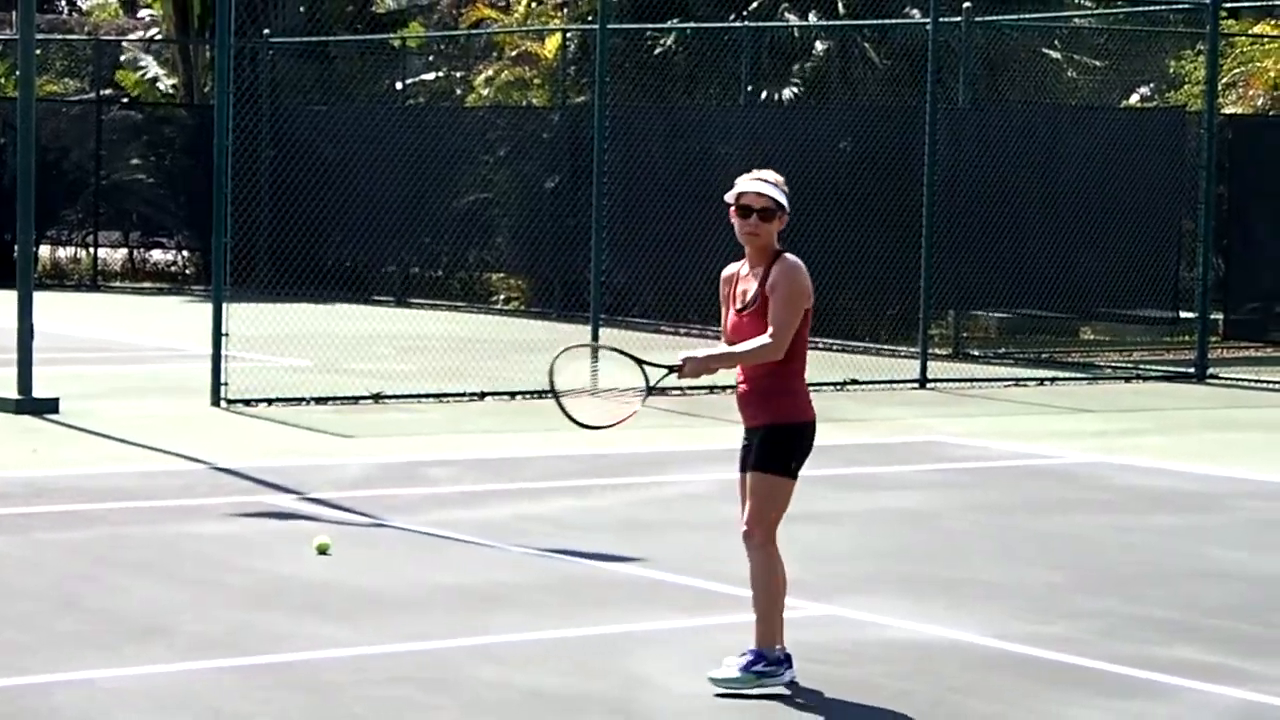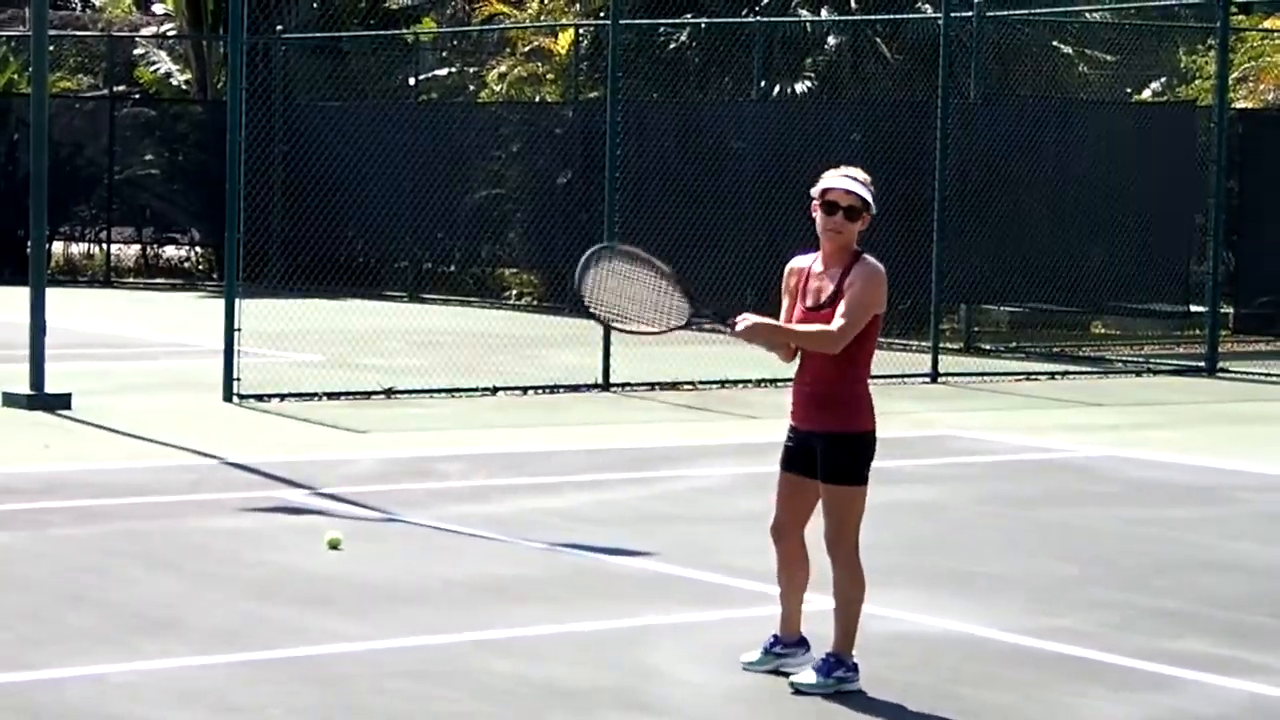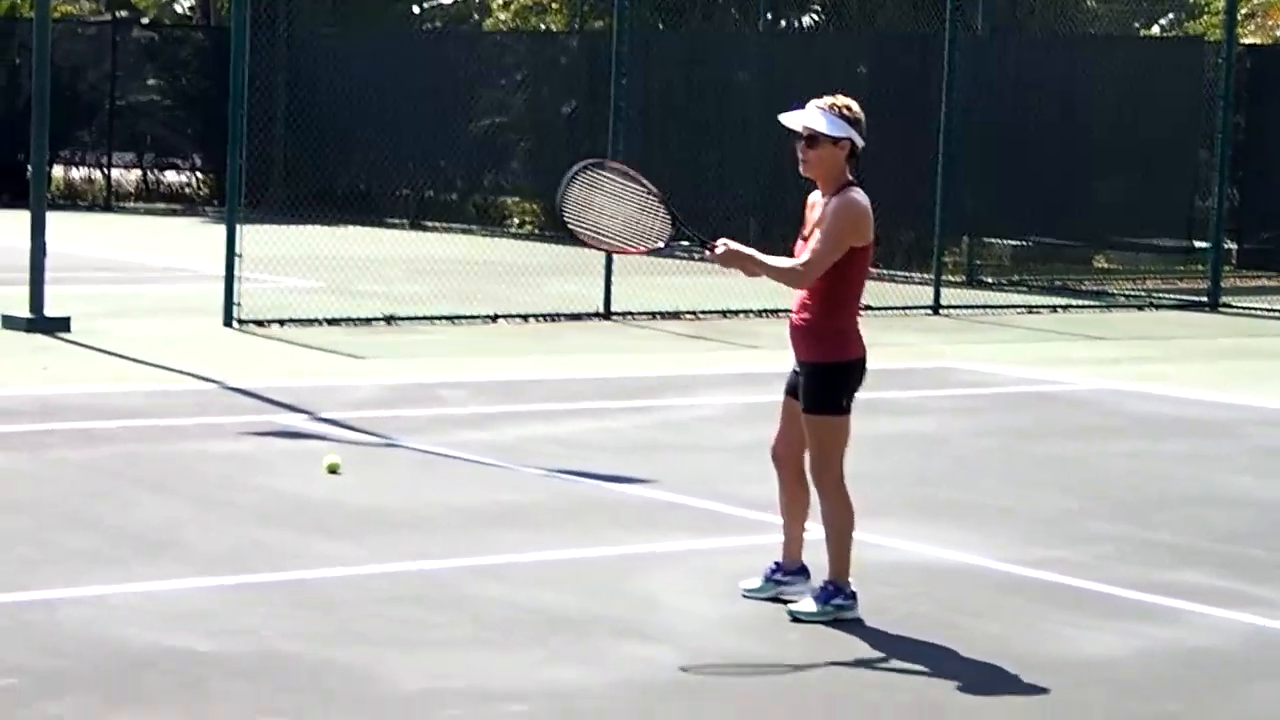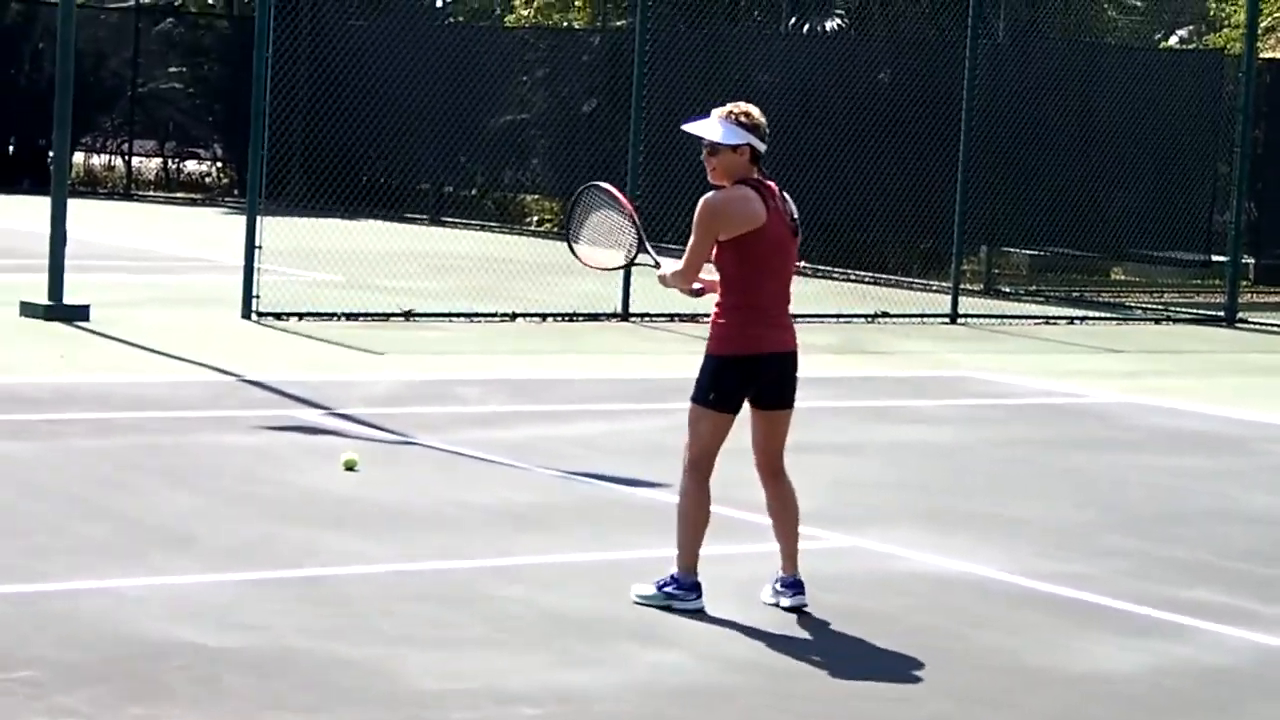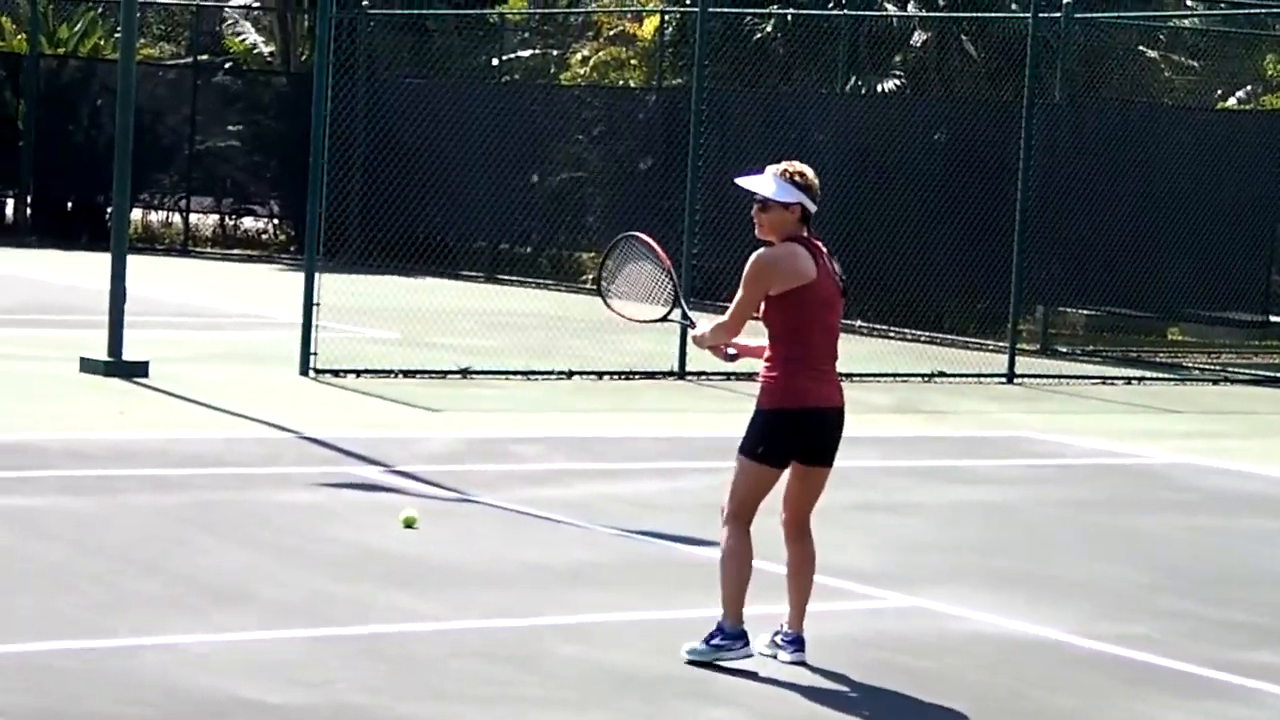
dt=1s
person 1, frame 1
left shoulder: (788, 271)
right shoulder: (731, 276)
left elbow: (775, 346)
left wrist: (712, 359)
right wrist: (709, 359)
left hip: (783, 422)
right hip: (759, 423)
left knee: (756, 536)
right knee: (759, 538)
left ankle: (766, 658)
right ankle: (773, 651)
person 1, frame 2
left shoulder: (867, 273)
right shoulder: (797, 268)
left elbow: (835, 338)
right elbow: (789, 349)
left wrist: (769, 327)
right wrist: (767, 335)
left hip: (846, 428)
right hip: (805, 423)
left knee: (840, 544)
right knee: (785, 531)
left ankle: (842, 662)
right ankle: (789, 640)
person 1, frame 3
left shoulder: (849, 206)
right shoulder: (817, 200)
left elbow: (803, 274)
left wrist: (744, 256)
right wrist: (751, 260)
left hip: (832, 357)
right hip: (812, 355)
left knee: (825, 473)
right knee: (785, 455)
left ankle: (839, 590)
right ankle: (790, 568)
person 1, frame 4
left shoulder: (719, 204)
right shoulder: (781, 202)
left elbow: (685, 275)
left wrist: (667, 276)
right wrist: (707, 282)
left hip: (734, 352)
right hip: (780, 351)
left knee: (696, 468)
right knee: (772, 468)
left ankle: (684, 581)
right ankle: (790, 579)
person 1, frame 5
left shoulder: (770, 260)
right shoulder: (826, 261)
left elbow: (728, 327)
left wrist: (703, 336)
right wrist: (742, 348)
left hip: (786, 406)
right hip: (828, 407)
left knee: (736, 516)
right knee: (797, 523)
left ankle: (731, 630)
right ankle: (792, 635)
